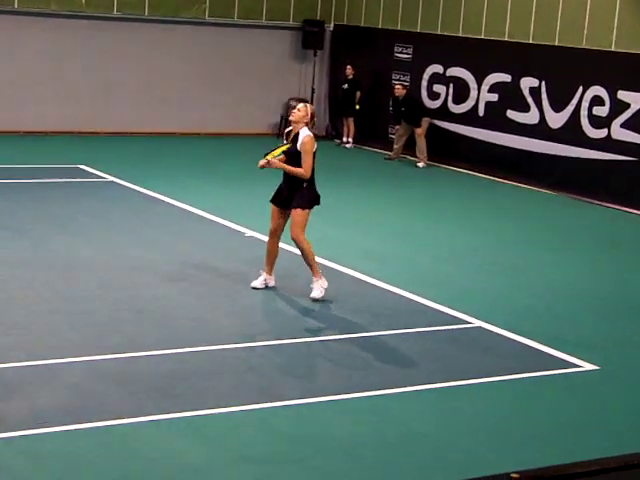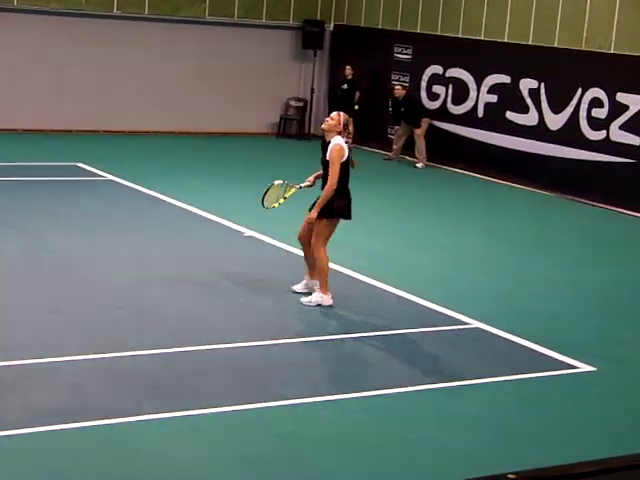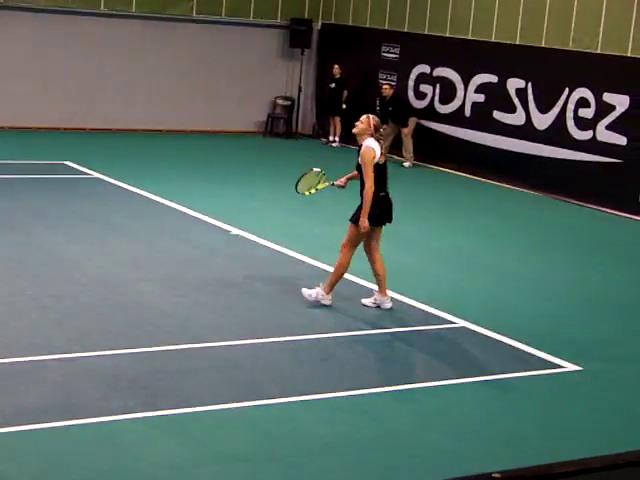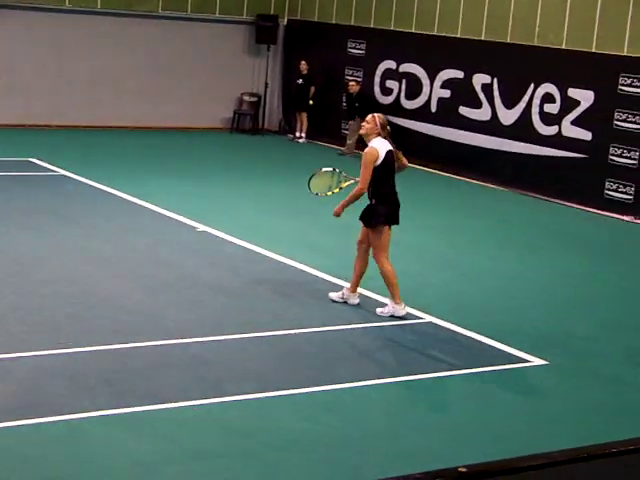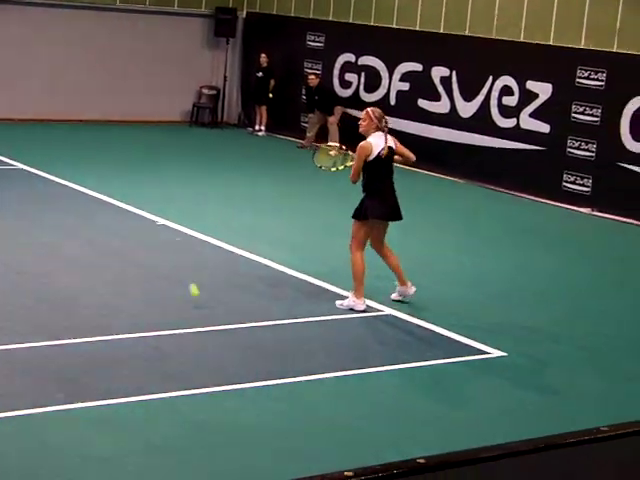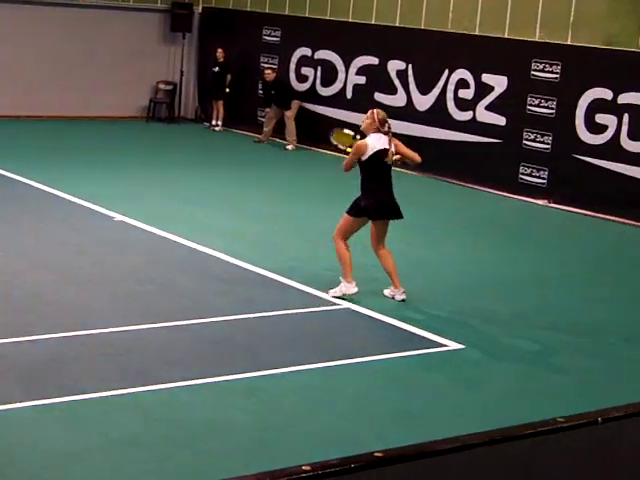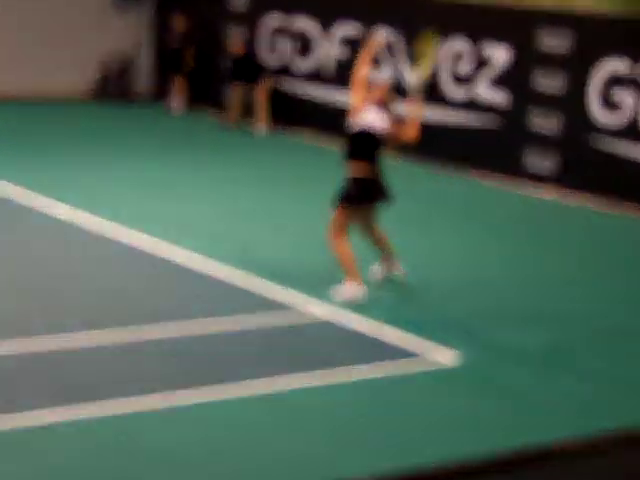
dt=0.4s
person 1, frame 1
left shoulder: (306, 138)
right shoulder: (289, 133)
left elbow: (305, 172)
left wrist: (278, 166)
right wrist: (270, 161)
left hip: (303, 190)
right hip: (287, 187)
left knee: (297, 236)
right knee: (274, 233)
left ankle: (319, 278)
right ankle: (268, 276)
person 1, frame 2
left shoulder: (336, 146)
right shoulder: (331, 143)
left elbow: (331, 184)
left wrist: (316, 209)
right wrist: (316, 176)
left hip: (336, 201)
right hip: (331, 200)
left knee: (317, 245)
right knee: (303, 237)
left ankle: (323, 294)
right ankle: (312, 279)
person 1, frame 3
left shoulder: (367, 149)
right shoulder: (373, 145)
left elbow: (369, 187)
left wrist: (364, 216)
right wrist: (347, 177)
left hip: (373, 205)
right hip: (381, 203)
left knee: (347, 249)
right knee: (372, 250)
left ankle: (324, 293)
right ankle: (383, 296)
person 1, frame 4
left shoulder: (371, 151)
right shoulder: (387, 144)
left elbow: (361, 189)
right elbow: (404, 164)
left wrist: (341, 206)
left hip: (381, 205)
right hip: (389, 202)
left knee: (380, 256)
right knee: (362, 246)
left ankle: (397, 304)
right ankle: (350, 292)
person 1, frame 5
left shoulder: (365, 146)
right shoulder: (390, 140)
left elbow: (354, 179)
right elbow: (411, 158)
left wrist: (356, 164)
left hip: (374, 201)
right hip: (390, 199)
left knee: (356, 248)
right knee: (379, 245)
left ankle: (357, 299)
right ankle: (404, 286)
person 1, frame 6
left shoulder: (363, 145)
right shoulder: (392, 142)
left elbow: (346, 167)
right elbow: (417, 159)
left hip: (368, 200)
right hip: (386, 199)
left knee: (339, 237)
right knee: (379, 245)
left ankle: (348, 283)
right ankle: (397, 289)
person 1, frame 7
left shoulder: (359, 109)
right shoulder: (388, 122)
left elbow: (359, 72)
right elbow: (410, 136)
left wrist: (371, 49)
right wrist: (415, 110)
left hip: (358, 183)
right hip: (373, 182)
left knee: (337, 233)
right knee: (368, 225)
left ankle: (353, 284)
right ankle: (391, 263)
